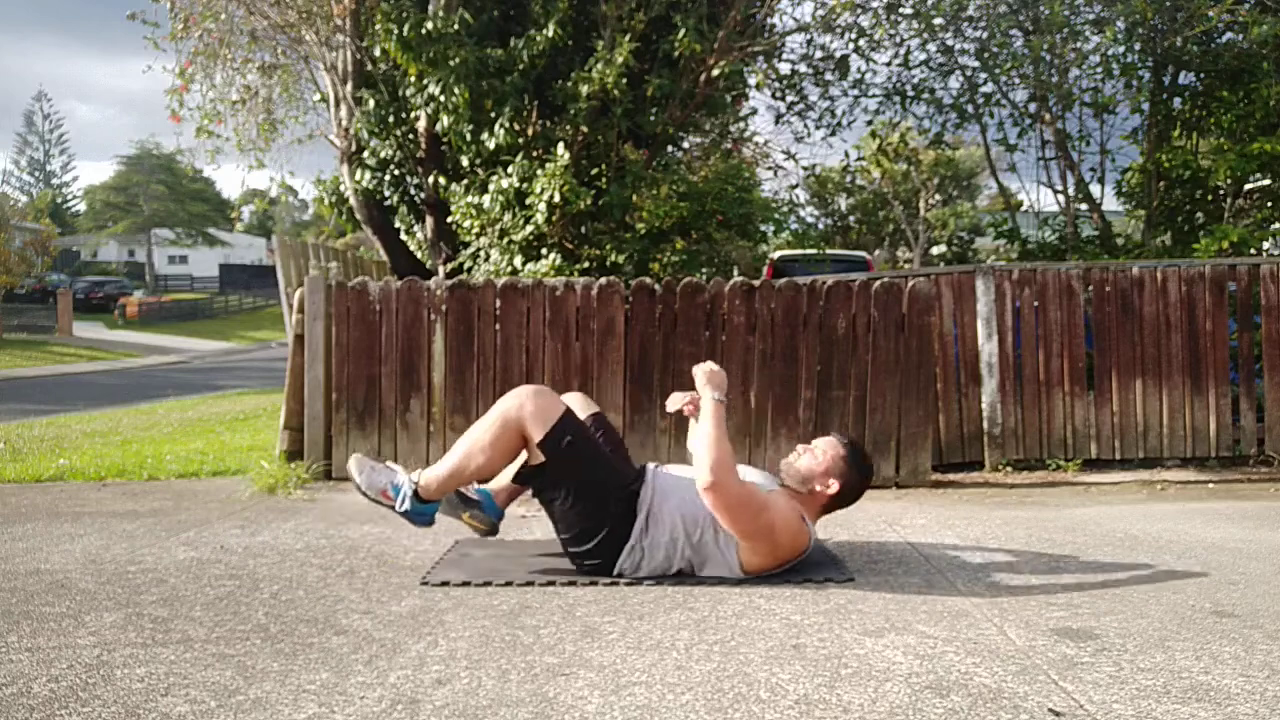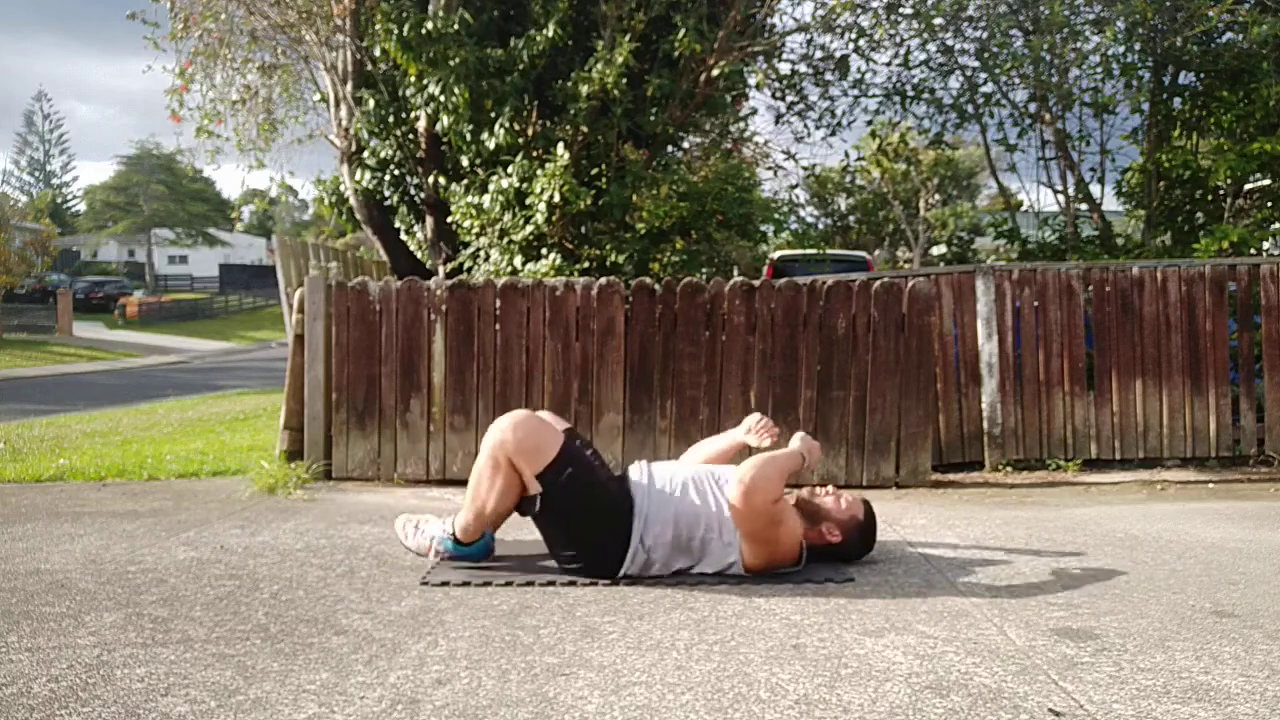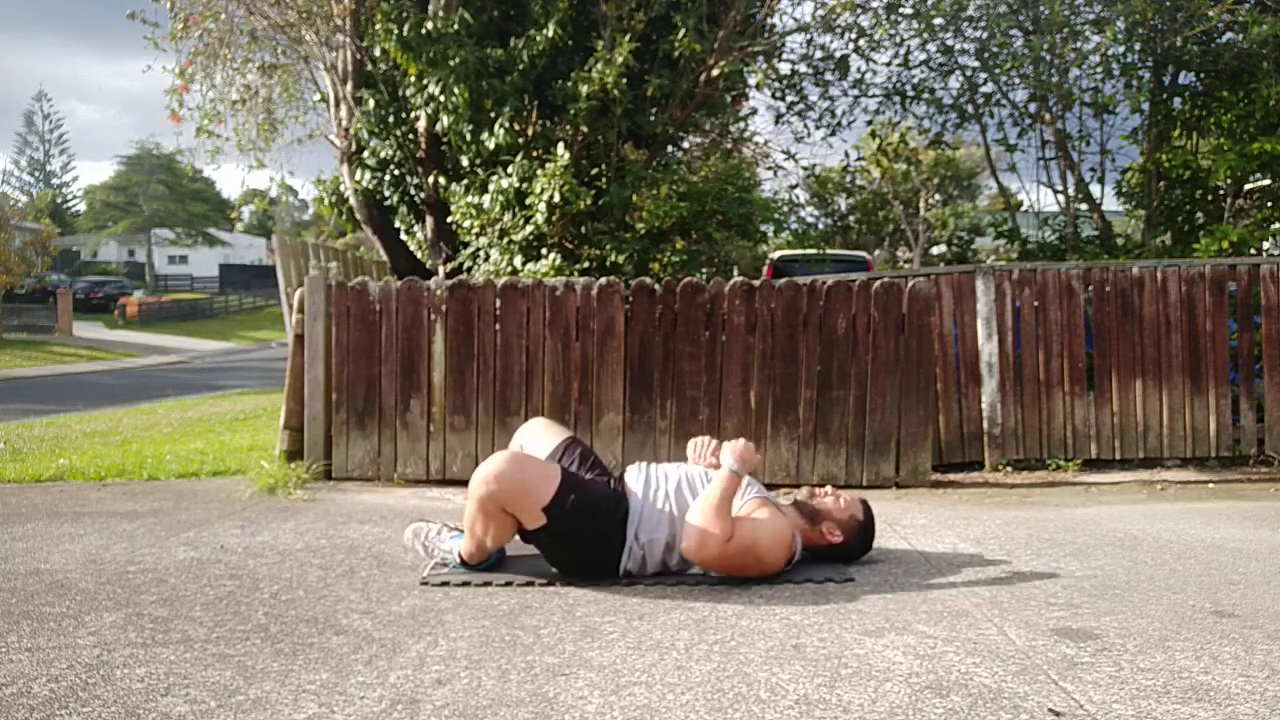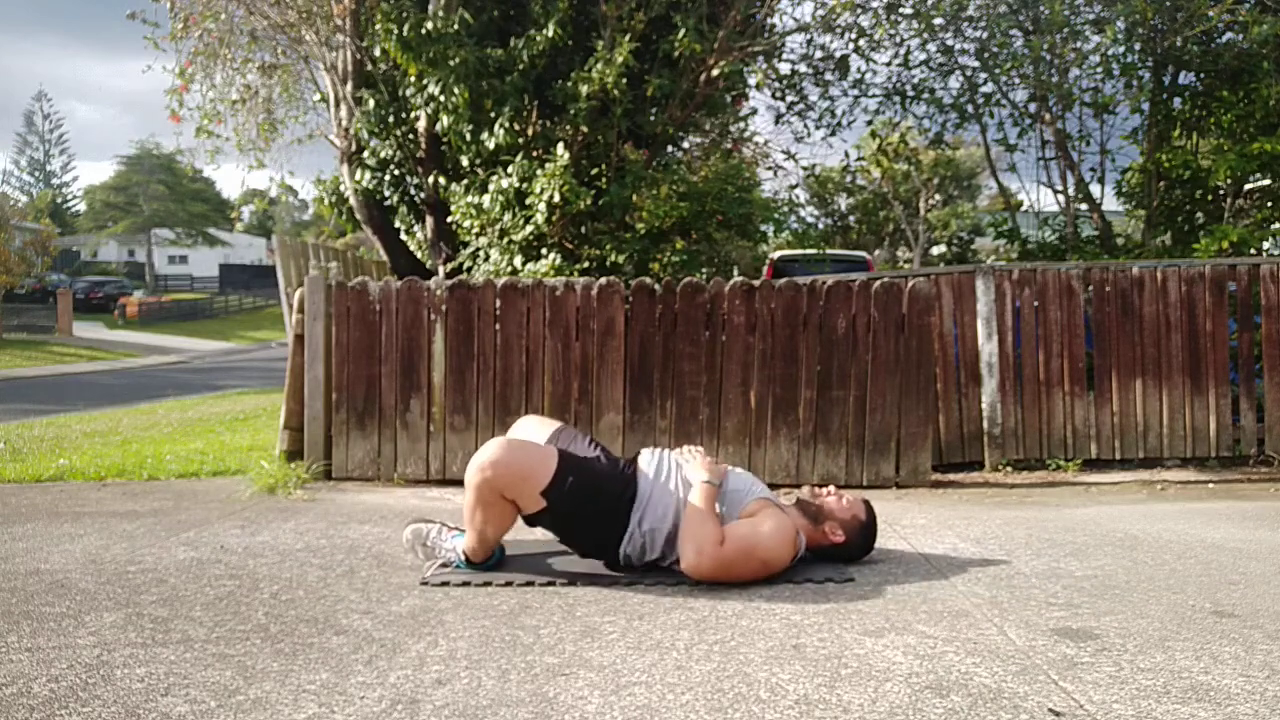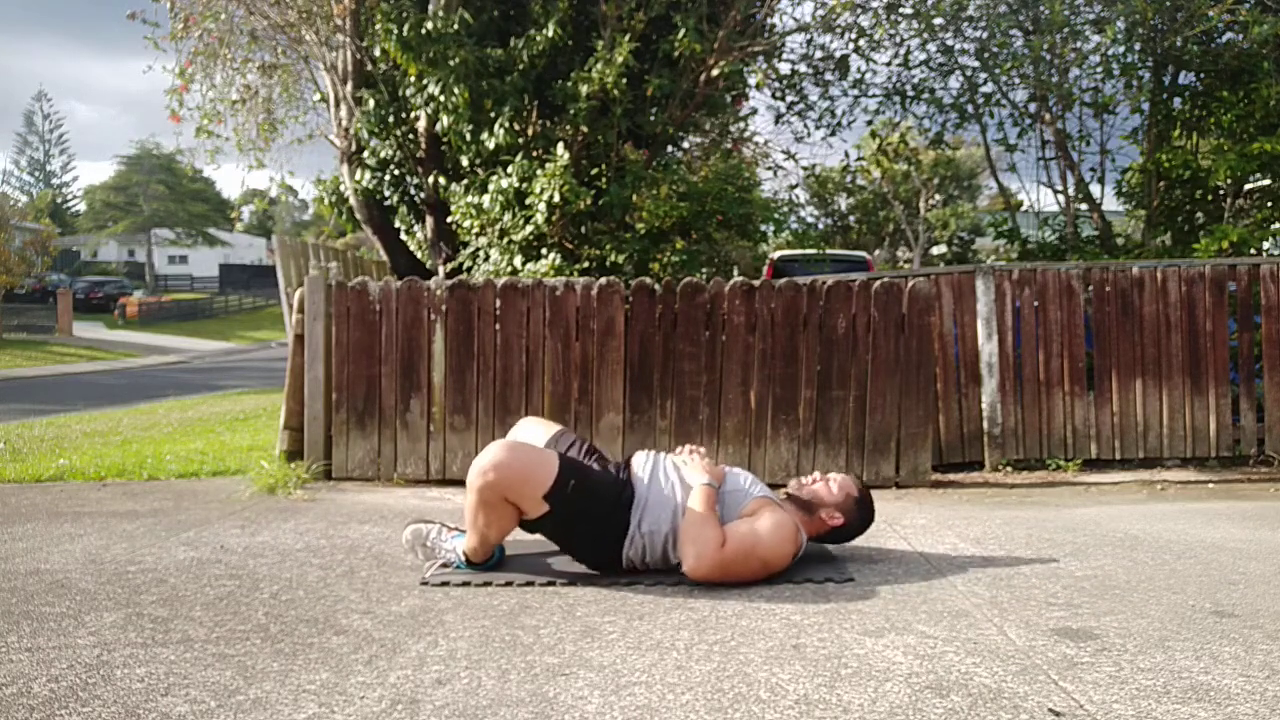
dt=0.7s
person 1, frame 1
left shoulder: (785, 533)
right shoulder: (778, 501)
left elbow: (711, 480)
right elbow: (720, 469)
left wrist: (713, 395)
right wrist: (700, 413)
left hip: (610, 533)
right hip: (630, 496)
left knee: (527, 402)
right knee: (566, 406)
left ankle: (418, 495)
right ankle: (485, 504)
person 1, frame 2
left shoulder: (782, 538)
right shoulder: (767, 502)
left elbow: (745, 490)
right elbow: (694, 459)
left wrist: (797, 454)
right wrist: (744, 434)
left hip: (610, 538)
right hip: (620, 500)
left knee: (515, 429)
right knee: (542, 424)
left ankle: (462, 536)
right ankle: (474, 519)
person 1, frame 3
left shoulder: (777, 540)
right shoulder: (768, 512)
left elbow: (701, 544)
left wrist: (735, 468)
right wrist: (706, 462)
left hip: (609, 534)
right hip: (615, 496)
left knee: (499, 473)
right knee: (534, 431)
left ankle: (471, 553)
right ankle: (483, 531)
person 1, frame 4
left shoulder: (780, 538)
right shoulder: (773, 511)
left elbow: (698, 558)
left wrist: (705, 480)
right wrist: (703, 470)
left hip: (615, 514)
right hip: (624, 477)
left knee: (496, 460)
right knee: (528, 428)
left ankle: (473, 552)
right ankle: (482, 528)
person 1, frame 5
left shoulder: (781, 534)
right shoulder: (770, 505)
left elbow: (700, 561)
left wrist: (704, 482)
right wrist: (699, 468)
left hip: (614, 522)
right hip: (621, 481)
left knee: (498, 462)
right knee: (529, 431)
left ankle: (471, 552)
right ankle: (484, 531)
